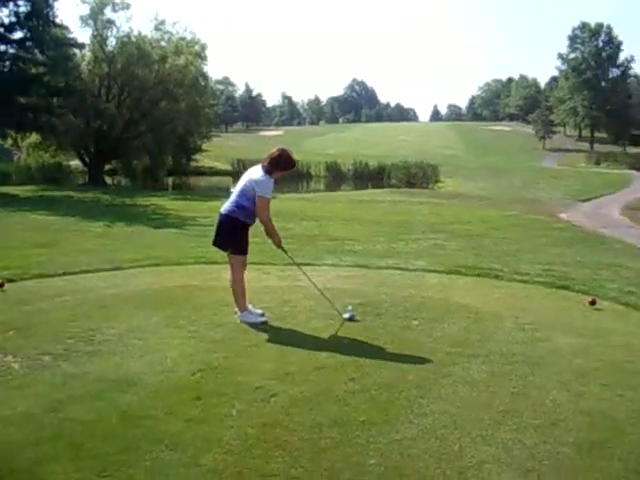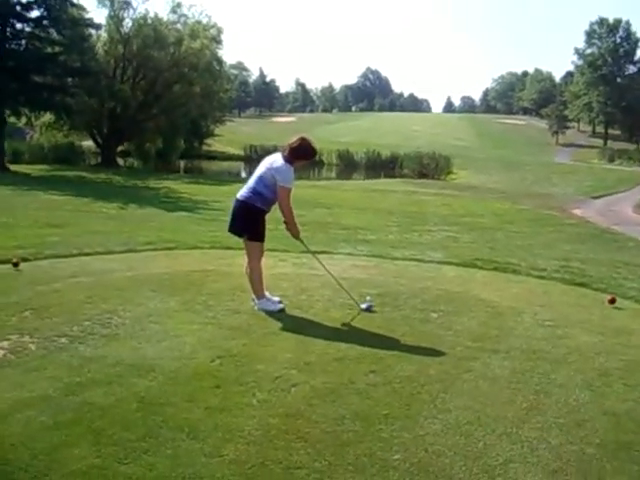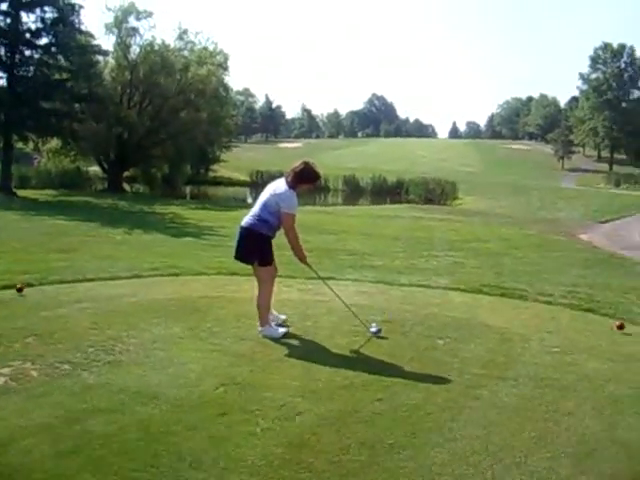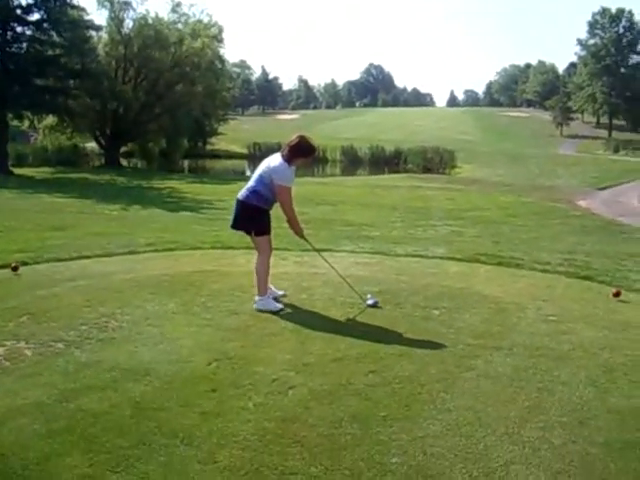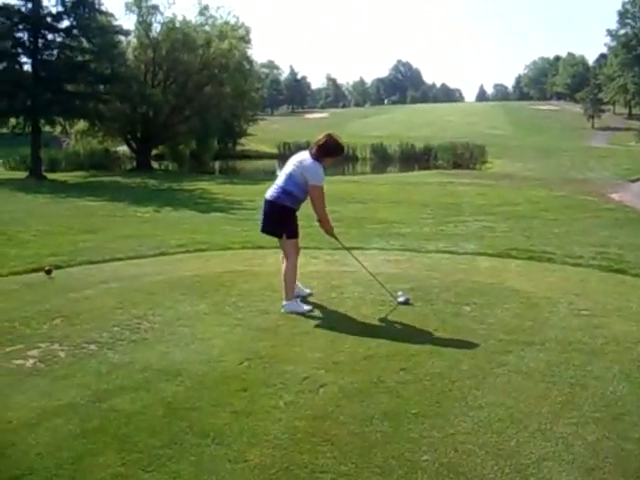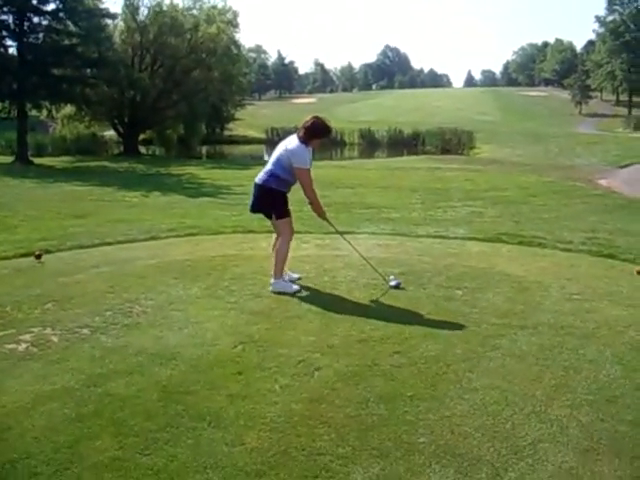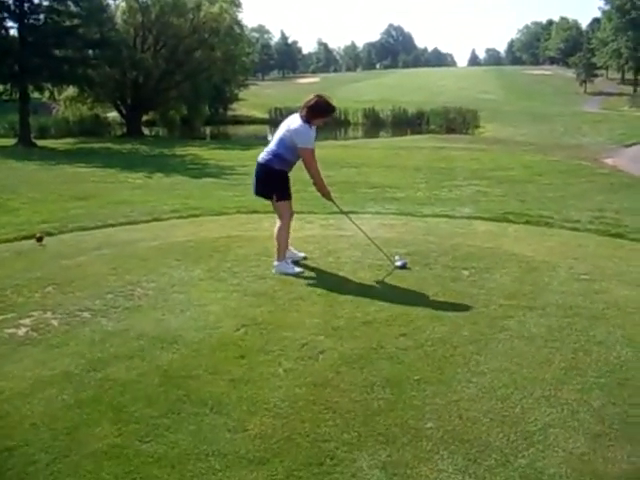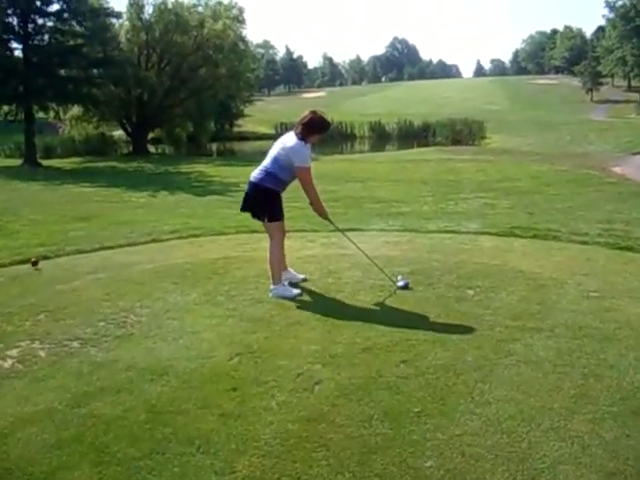
dt=0.5s
person 1, frame 1
left shoulder: (259, 170)
right shoulder: (264, 181)
left elbow: (260, 211)
right elbow: (263, 215)
left wrist: (269, 231)
right wrist: (275, 236)
left hip: (233, 219)
right hip: (235, 222)
left knee: (238, 267)
right knee: (238, 269)
left ankle: (243, 306)
right ankle: (243, 312)
person 1, frame 2
left shoulder: (277, 158)
right shoulder: (285, 170)
left elbow: (280, 200)
right elbow: (284, 204)
left wrist: (288, 222)
right wrist: (293, 227)
left hip: (247, 205)
right hip: (251, 209)
left knee: (255, 254)
right knee: (255, 257)
left ankle: (260, 294)
right ankle: (260, 299)
person 1, frame 3
left shoulder: (281, 183)
right shoulder: (288, 196)
left elbow: (286, 226)
right elbow: (289, 230)
left wrist: (295, 248)
right wrist: (300, 252)
left hip: (254, 232)
right hip: (257, 235)
left knee: (271, 273)
right knee: (266, 281)
left ankle: (267, 314)
right ankle: (265, 326)
person 1, frame 4
left shoulder: (284, 162)
right shoulder: (281, 168)
left elbow: (286, 198)
right elbow: (285, 202)
left wrist: (293, 221)
right wrist: (296, 225)
left hip: (258, 206)
right hip: (251, 207)
left knee: (265, 250)
right knee: (264, 251)
left ankle: (265, 288)
right ankle: (262, 298)
person 1, frame 5
left shoulder: (304, 156)
right shoulder: (313, 168)
left elbow: (315, 198)
right elbow: (318, 202)
left wrist: (322, 220)
right wrist: (327, 225)
left hip: (276, 203)
right hip: (282, 208)
left knee: (290, 250)
right knee: (292, 254)
left ankle: (292, 287)
right ankle: (289, 301)
person 1, frame 6
left shoulder: (299, 143)
right shoulder: (299, 150)
left elbow: (307, 179)
right elbow: (306, 184)
left wrist: (314, 203)
right wrist: (318, 208)
left hip: (273, 189)
right hip: (270, 190)
left knee: (283, 232)
right knee: (286, 234)
left ankle: (280, 272)
right ankle: (277, 280)
person 1, frame 7
left shoulder: (302, 121)
right shoulder: (302, 130)
left elbow: (310, 159)
right elbow: (310, 163)
left wrist: (318, 183)
right wrist: (323, 188)
left hip: (275, 169)
right hip: (272, 170)
left knee: (286, 213)
right knee: (285, 216)
left ankle: (286, 250)
right ankle: (280, 262)
person 1, frame 8
left shoulder: (297, 139)
right shoulder: (298, 148)
left elbow: (306, 179)
right elbow: (307, 183)
left wrist: (314, 202)
right wrist: (319, 207)
left hip: (269, 188)
right hip: (264, 189)
left knee: (280, 233)
right knee: (276, 236)
left ankle: (283, 271)
right ankle: (277, 286)
